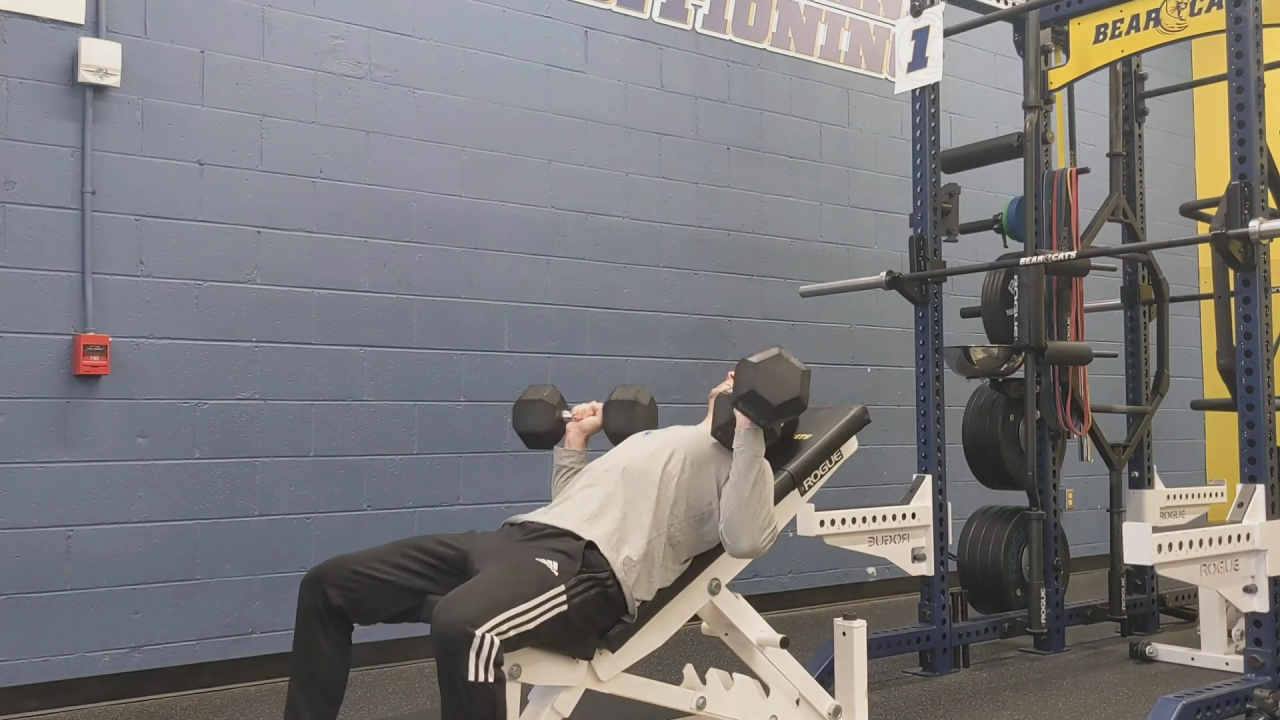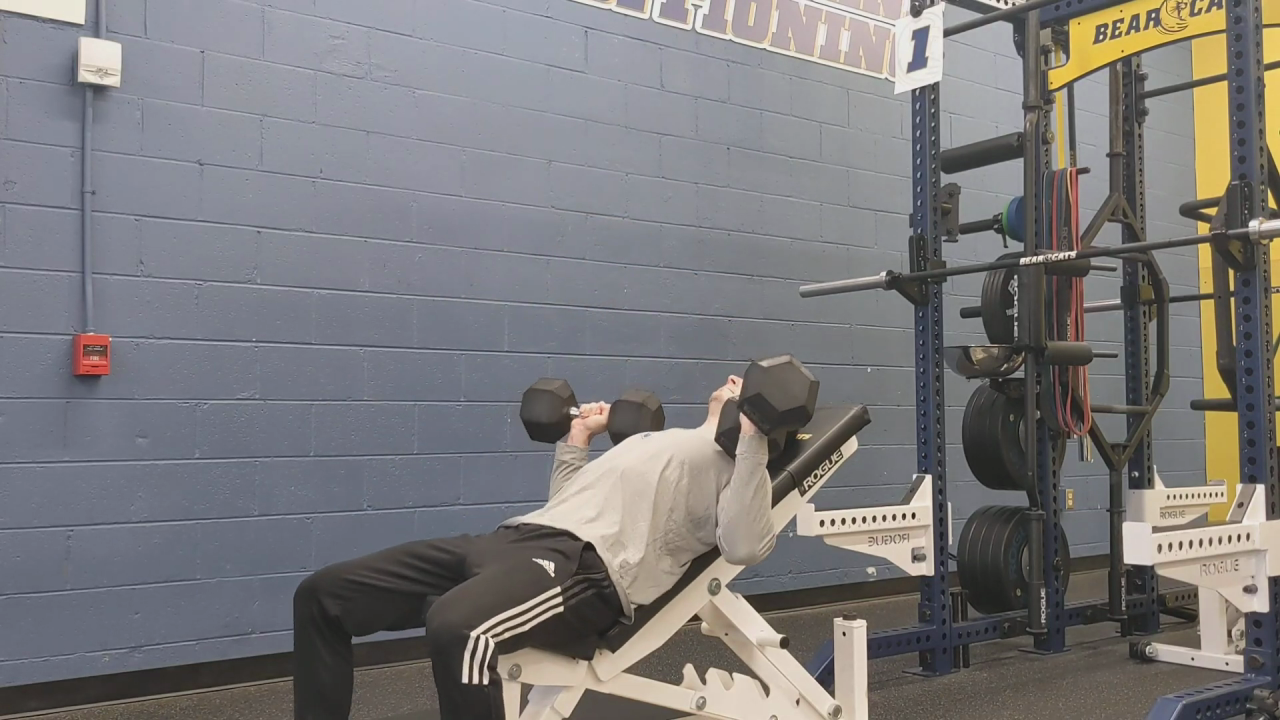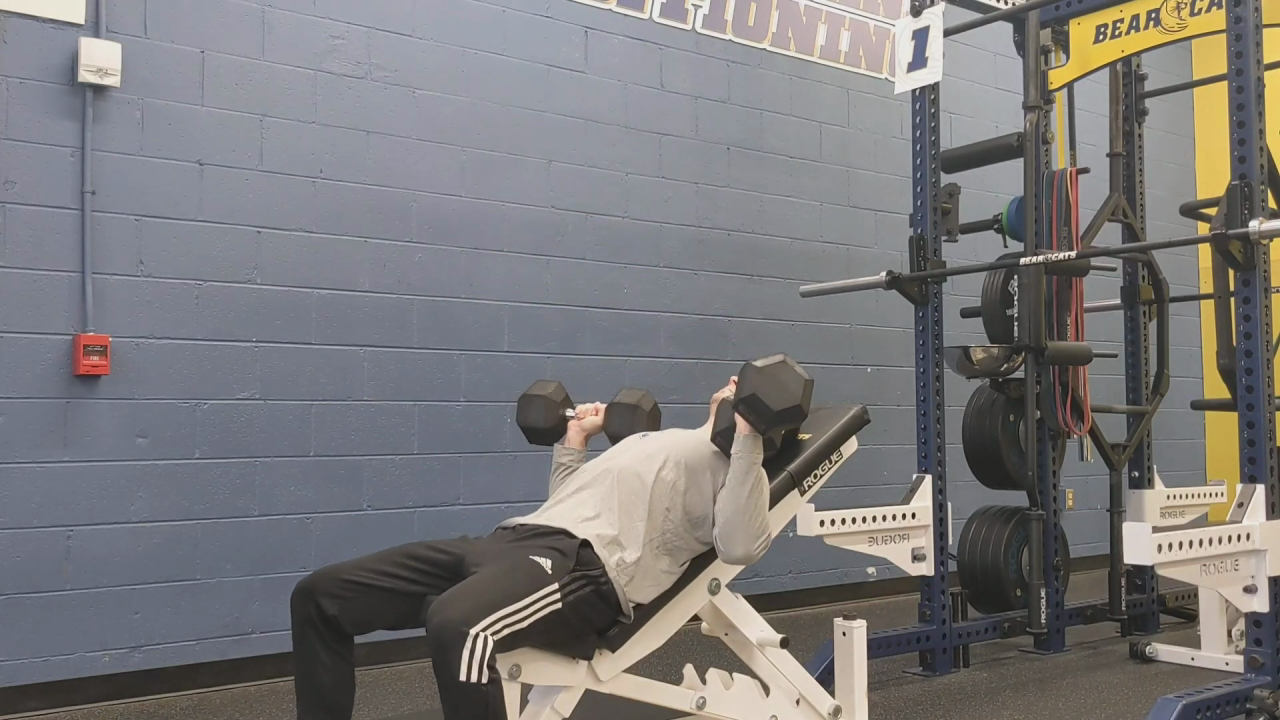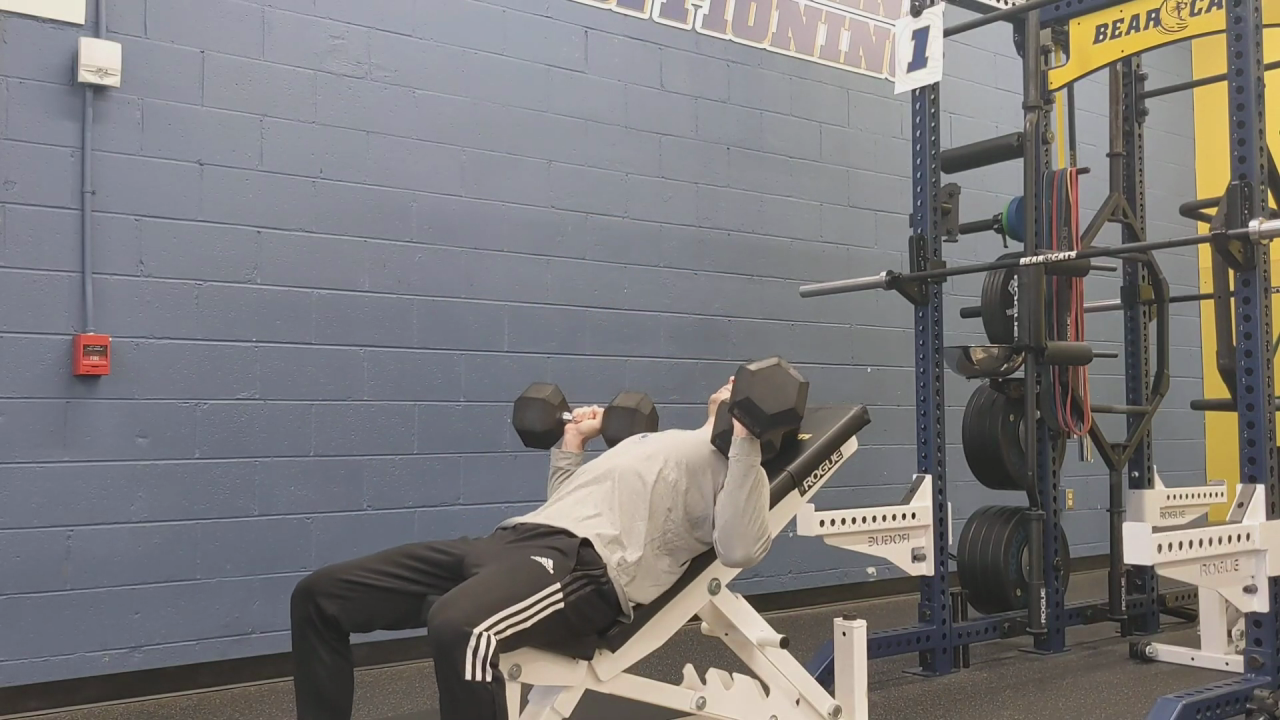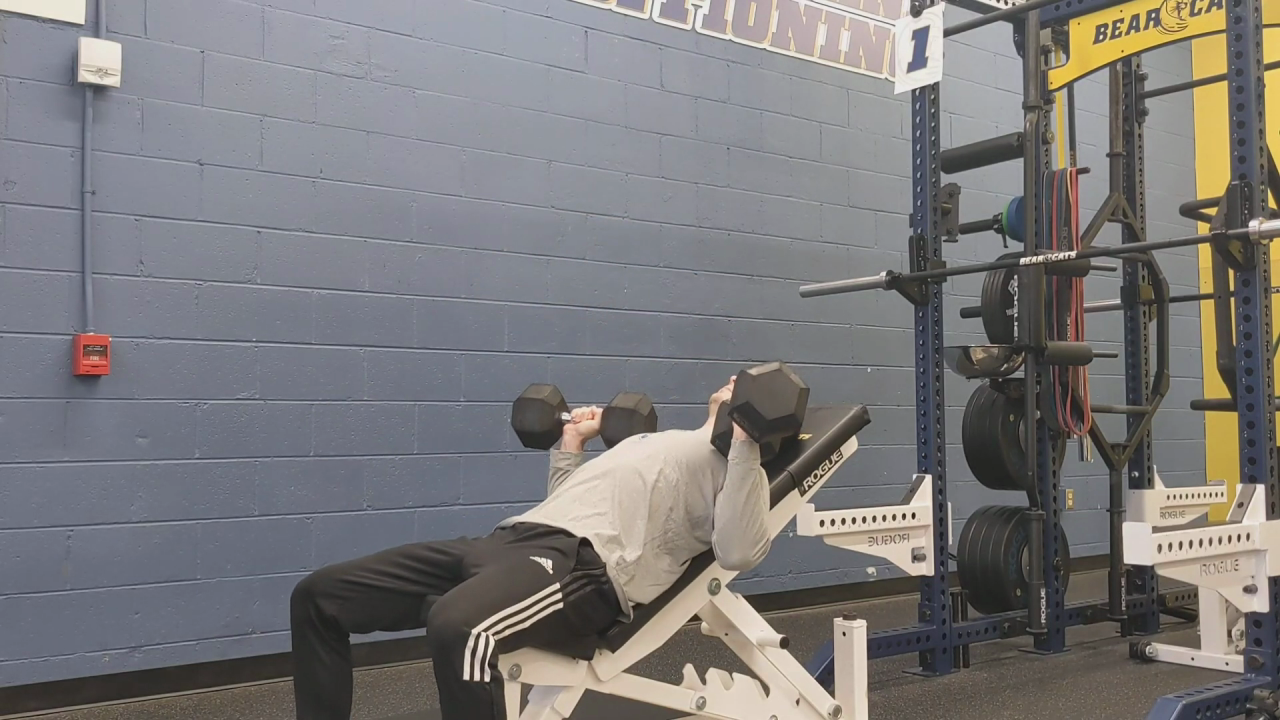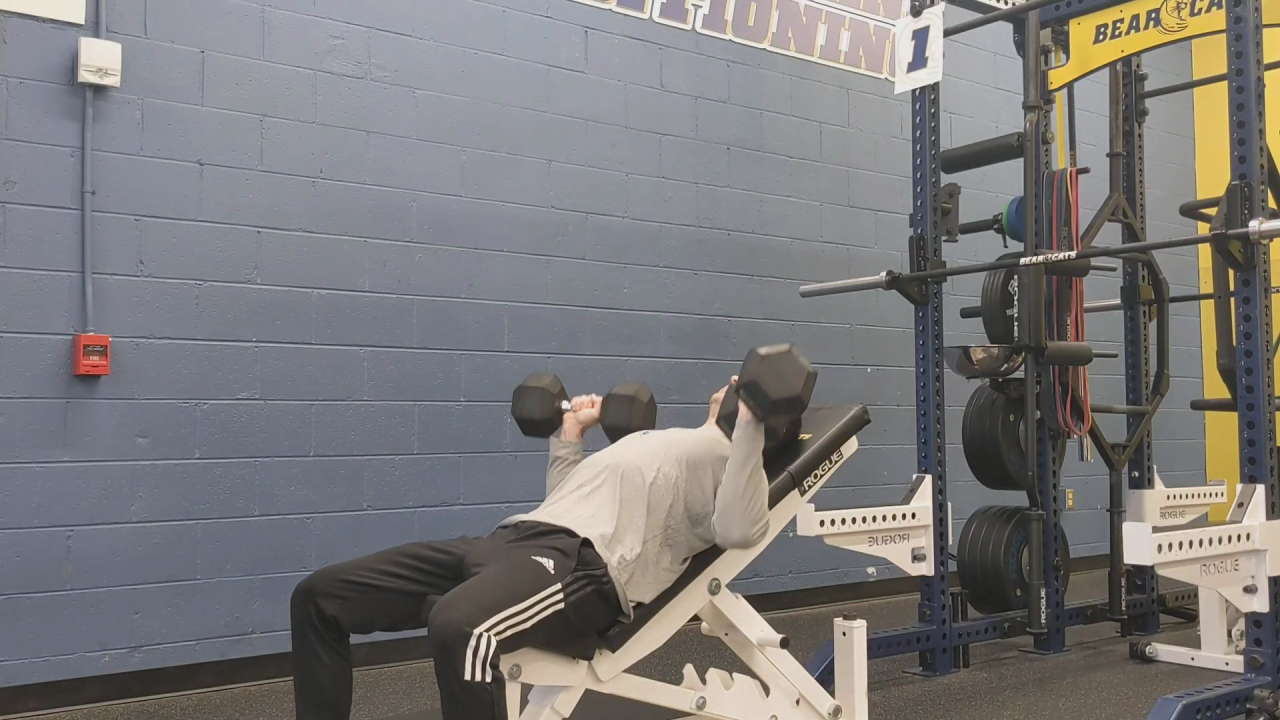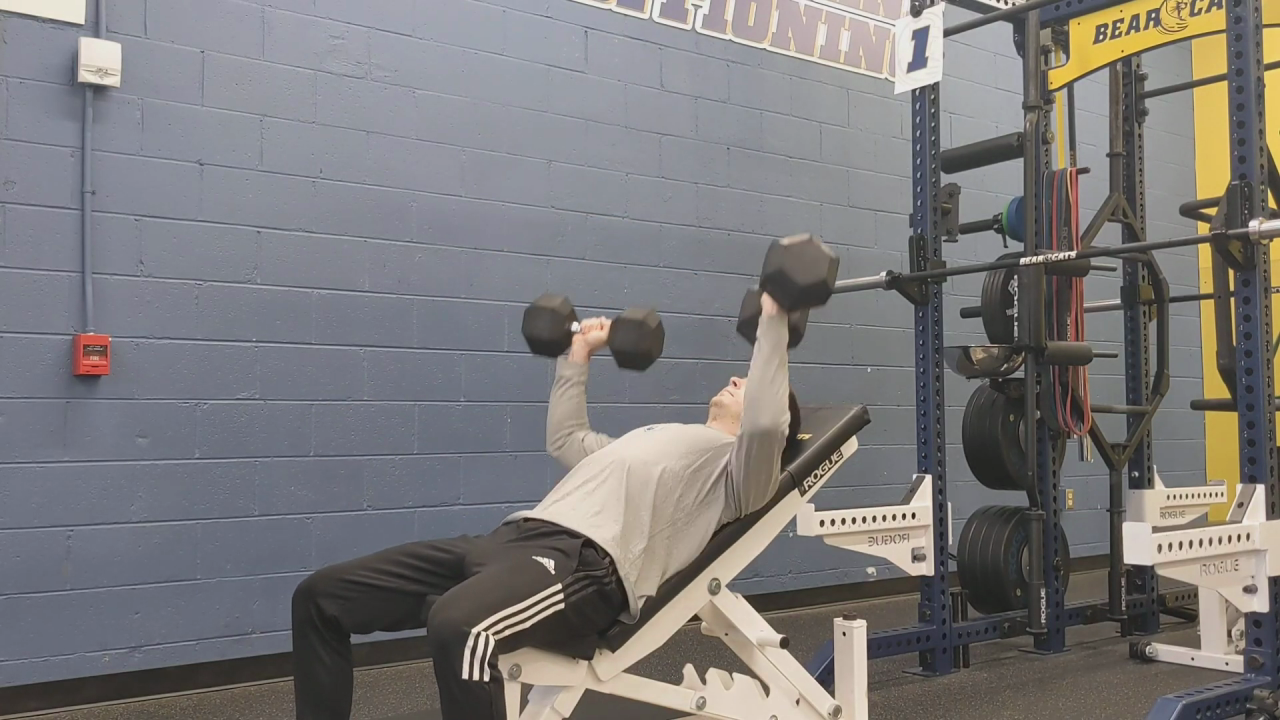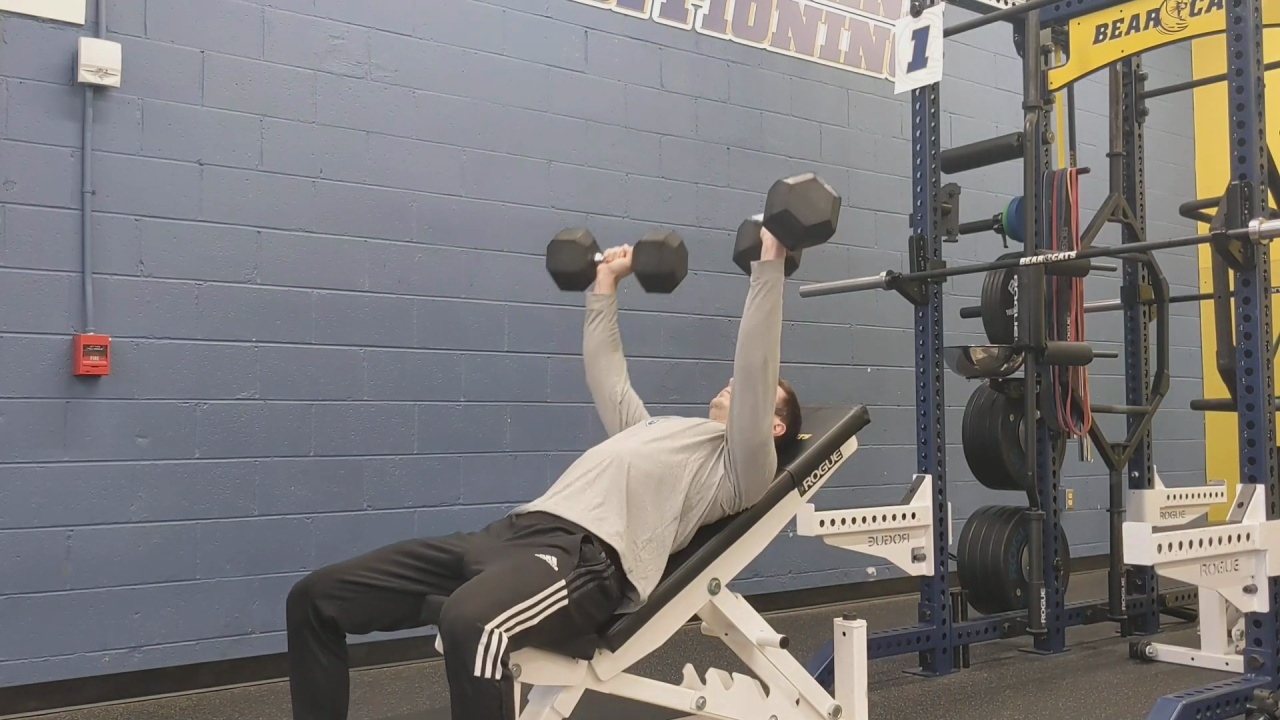
dt=0.3s
person 1, frame 1
left shoulder: (738, 460)
right shoulder: (662, 439)
left elbow: (747, 540)
left wrist: (749, 430)
right wrist: (575, 439)
left hip: (586, 563)
right hip: (519, 535)
left knee: (463, 628)
right knee: (330, 583)
person 1, frame 2
left shoulder: (735, 461)
right shoulder: (656, 439)
left elbow: (744, 546)
left wrist: (751, 436)
right wrist: (577, 435)
left hip: (583, 564)
right hip: (514, 538)
left knee: (457, 631)
right knee: (322, 594)
person 1, frame 3
left shoulder: (734, 461)
right shoulder: (659, 440)
left elbow: (740, 546)
left wrist: (747, 435)
right wrist: (575, 437)
left hip: (582, 564)
right hip: (513, 538)
left knee: (458, 629)
right knee: (319, 595)
person 1, frame 4
left shoulder: (735, 462)
right shoulder: (658, 440)
left elbow: (740, 548)
left wrist: (744, 437)
right wrist: (573, 439)
left hip: (583, 562)
right hip: (513, 539)
left knee: (460, 629)
right knee: (319, 595)
person 1, frame 5
left shoulder: (736, 463)
right shoulder: (659, 441)
left elbow: (738, 551)
left wrist: (744, 439)
right wrist: (572, 441)
left hip: (581, 563)
right hip: (512, 538)
left knee: (459, 630)
right knee: (318, 596)
person 1, frame 6
left shoulder: (733, 458)
right shoulder: (663, 441)
left elbow: (738, 530)
left wrist: (753, 419)
right wrist: (572, 429)
left hip: (581, 564)
right hip: (515, 538)
left knee: (459, 628)
right knee: (320, 595)
person 1, frame 7
left shoulder: (739, 462)
right shoulder: (660, 437)
left elbow: (767, 424)
right elbow: (566, 441)
left wrist: (772, 321)
right wrist: (578, 355)
left hip: (584, 563)
right hip: (513, 536)
left knee: (460, 629)
right knee: (320, 598)
person 1, frame 8
left shoulder: (739, 465)
right shoulder: (659, 428)
left elbow: (755, 367)
right elbow: (605, 372)
left wrist: (768, 261)
right wrist: (606, 282)
left hip: (585, 557)
right hip: (512, 533)
left knee: (471, 626)
right knee: (315, 598)
